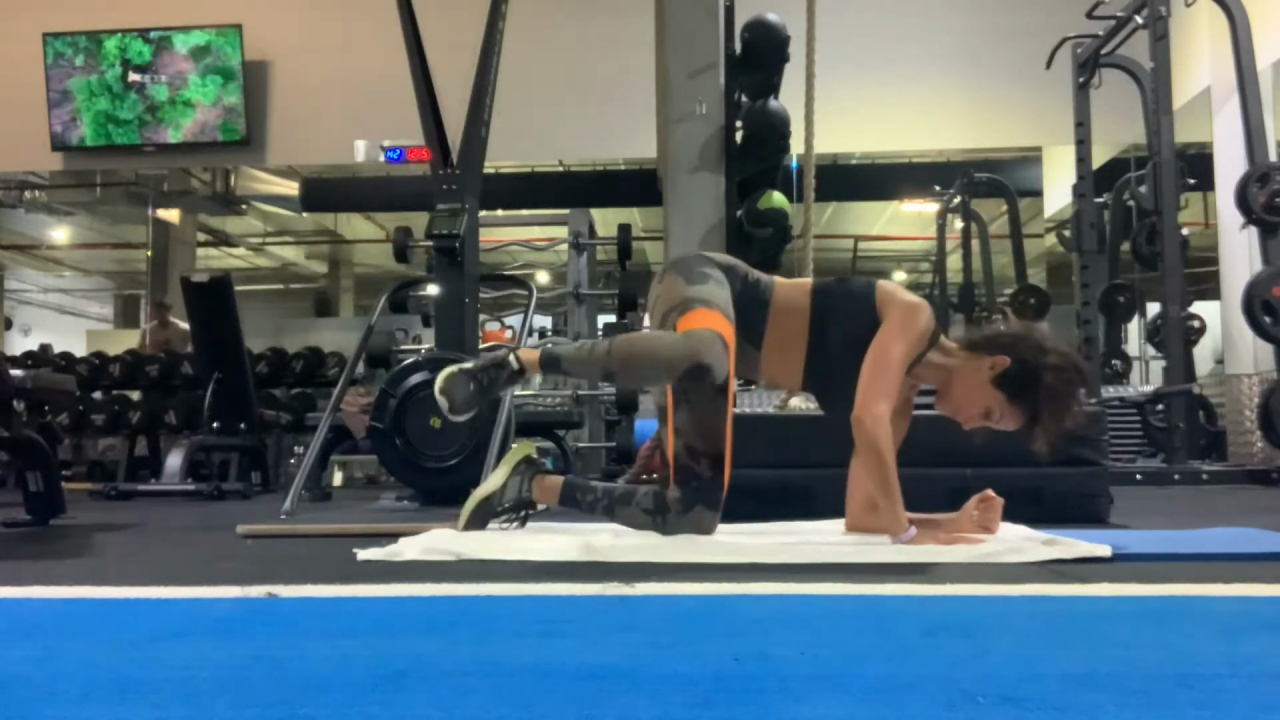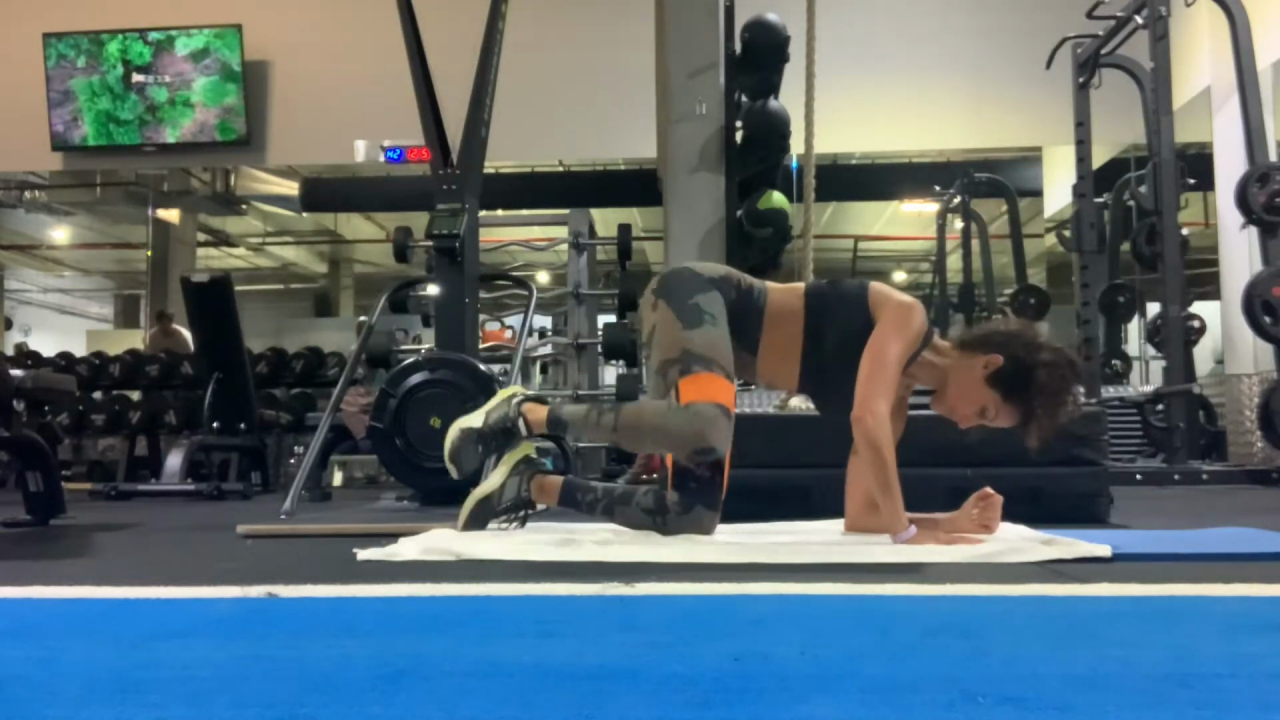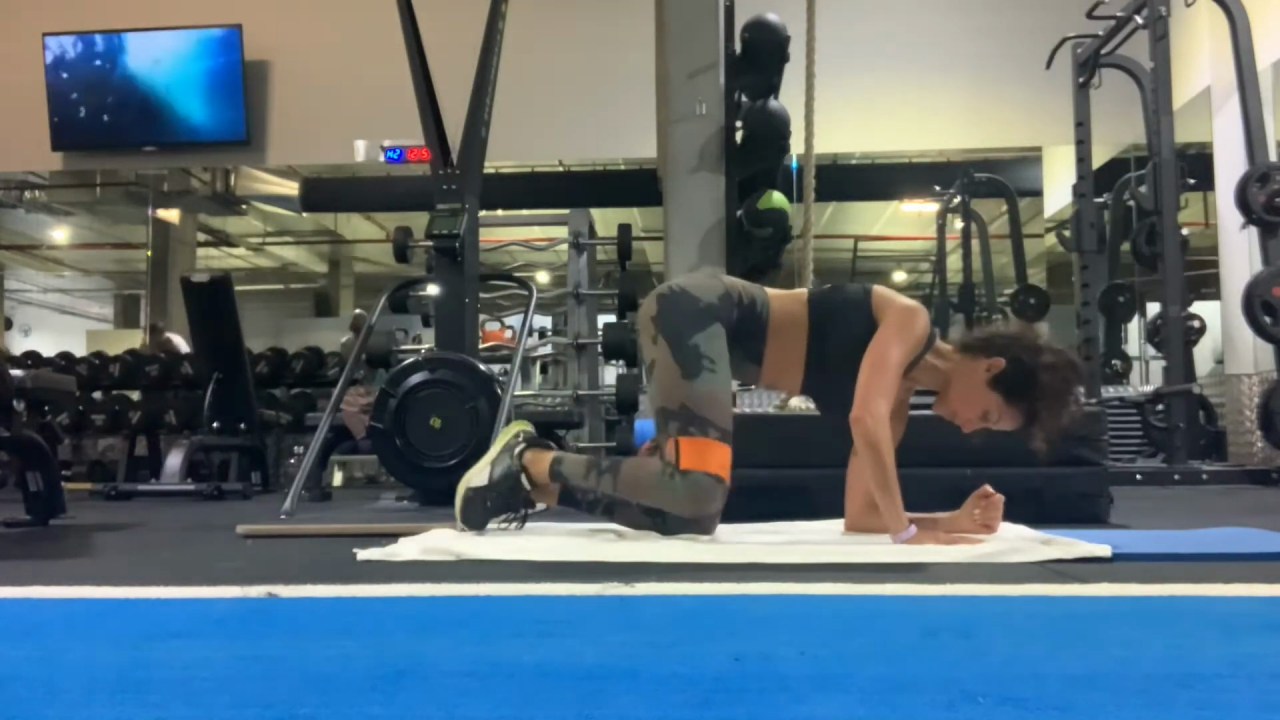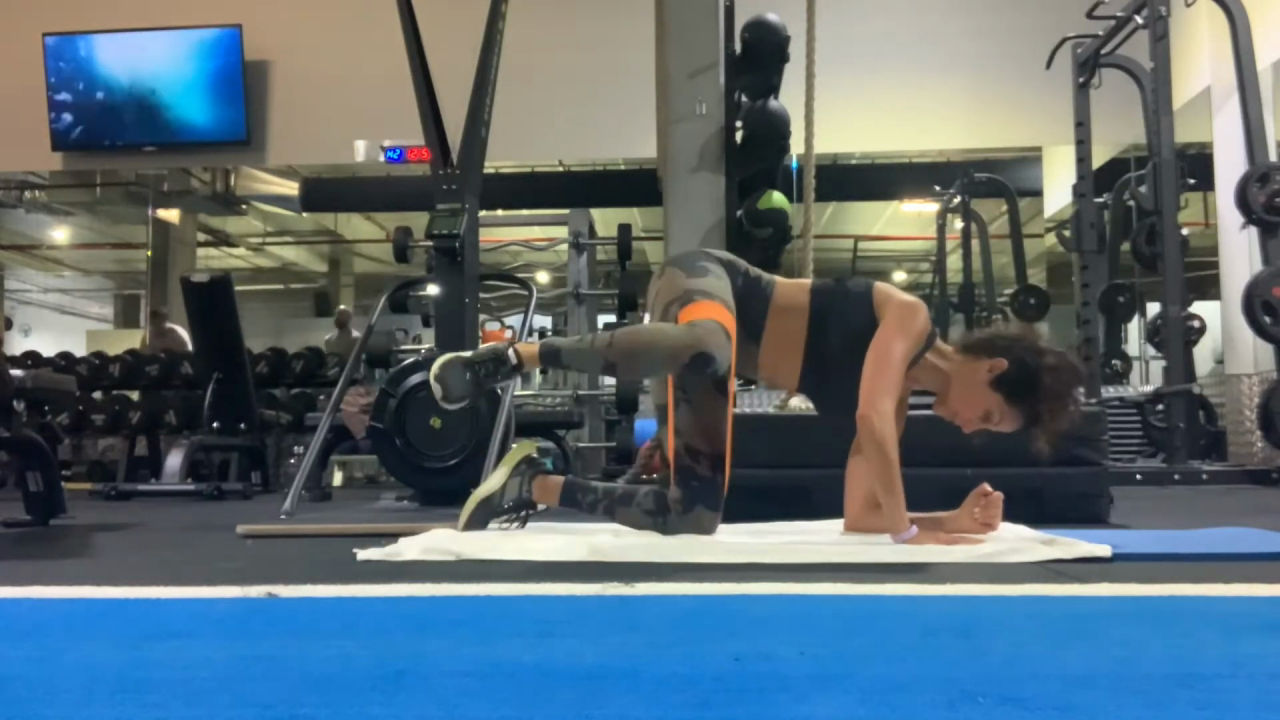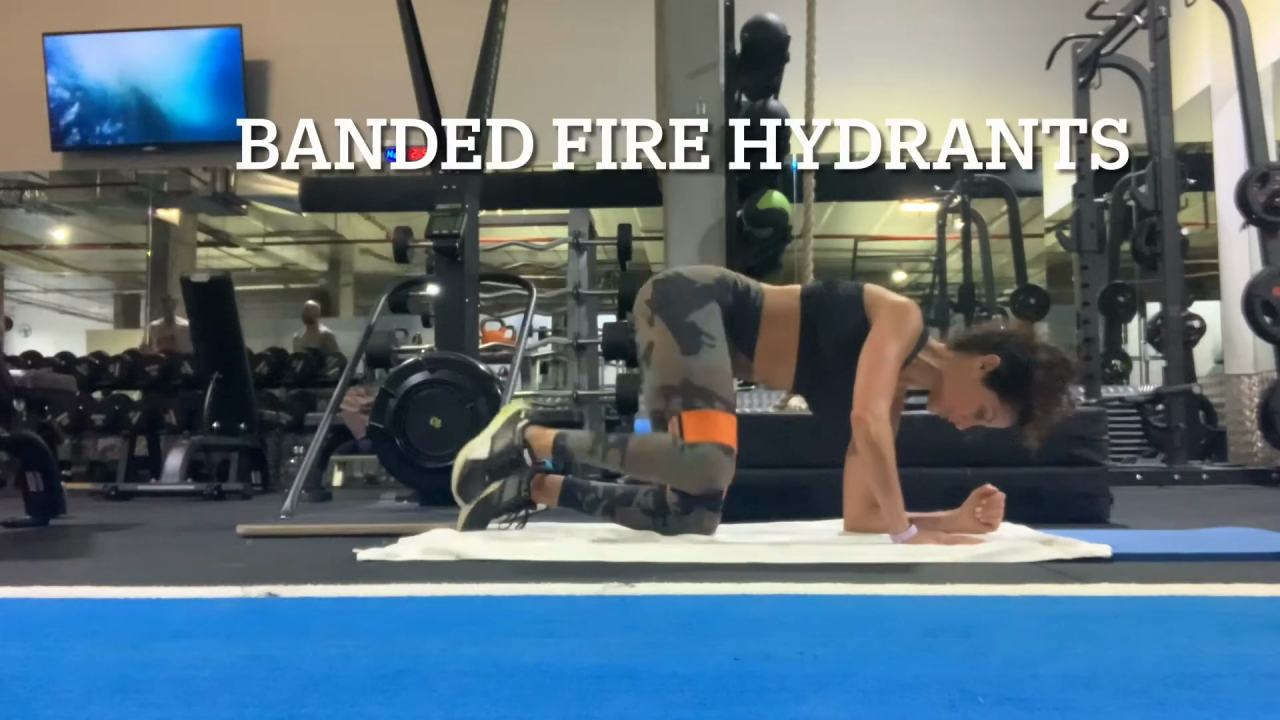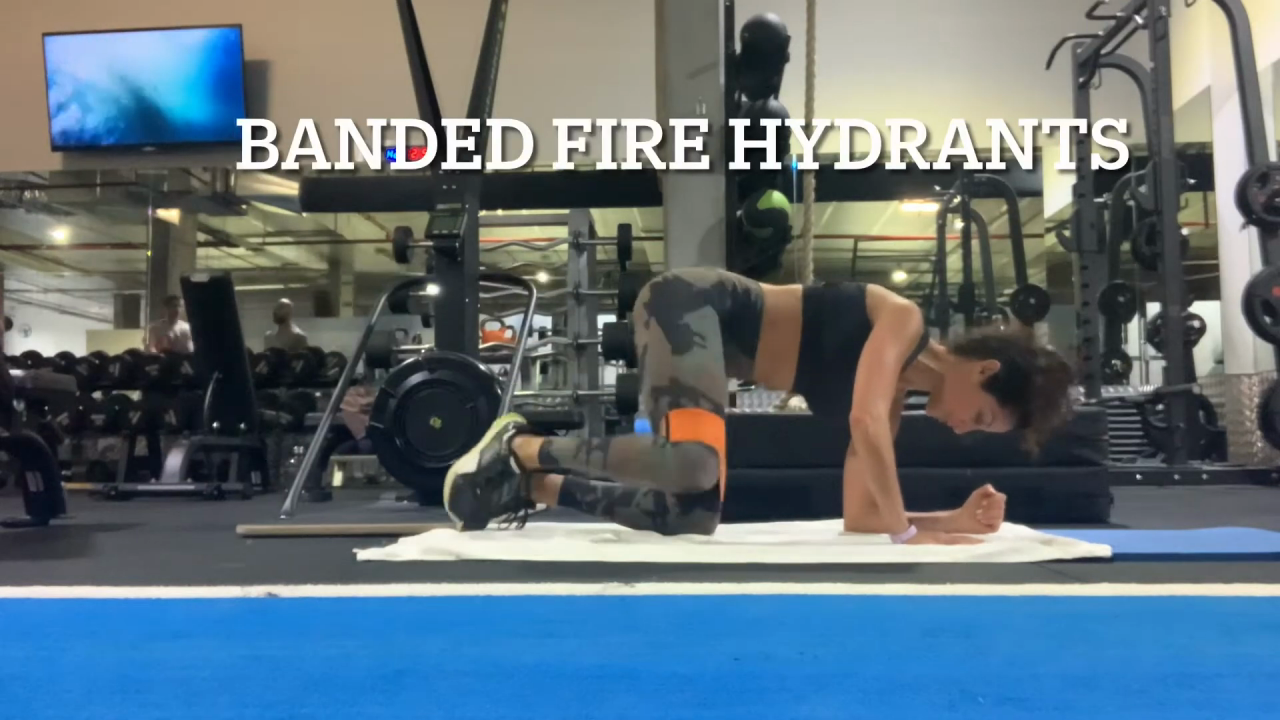
dt=0.4s
person 1, frame 1
left shoulder: (906, 396)
right shoulder: (912, 317)
left elbow: (859, 515)
right elbow: (866, 419)
left wrist: (951, 521)
right wrist: (904, 530)
left hip: (718, 352)
right hip: (701, 282)
left knee: (693, 517)
right knee: (703, 357)
left ankle: (531, 482)
right ankle: (513, 360)
person 1, frame 2
left shoulder: (899, 396)
right shoulder: (906, 316)
left elbow: (858, 514)
right elbow: (863, 417)
left wrist: (948, 520)
right wrist: (905, 529)
left hip: (714, 341)
right hip: (695, 296)
left knee: (693, 516)
right knee: (702, 435)
left ankle: (534, 483)
right ankle: (527, 416)
person 1, frame 3
left shoulder: (900, 397)
right shoulder: (909, 321)
left elbow: (858, 515)
right elbow: (865, 419)
left wrist: (952, 521)
right wrist: (904, 529)
left hip: (713, 343)
right hip: (697, 310)
left knee: (692, 519)
right knee: (698, 491)
left ankle: (538, 482)
right ankle: (527, 456)
person 1, frame 4
left shoulder: (903, 393)
right shoulder: (909, 317)
left elbow: (858, 516)
right elbow: (871, 417)
left wrist: (951, 521)
right wrist: (903, 529)
left hip: (716, 344)
right hip: (701, 278)
left knee: (694, 517)
right knee: (706, 349)
left ankle: (532, 483)
right ankle: (511, 357)
person 1, frame 5
left shoulder: (896, 393)
right shoulder: (902, 317)
left elbow: (858, 516)
right elbow: (864, 418)
left wrist: (951, 519)
right wrist: (905, 529)
left hip: (710, 339)
right hip: (690, 301)
left knee: (693, 517)
right knee: (707, 465)
left ankle: (541, 483)
right ankle: (531, 439)
person 1, frame 6
left shoulder: (896, 393)
right shoulder: (903, 320)
left elbow: (858, 516)
right elbow: (864, 420)
left wrist: (953, 519)
right wrist: (905, 529)
left hip: (709, 345)
right hip: (690, 301)
left knee: (692, 518)
right knee: (694, 465)
left ankle: (533, 483)
right ankle: (520, 445)
